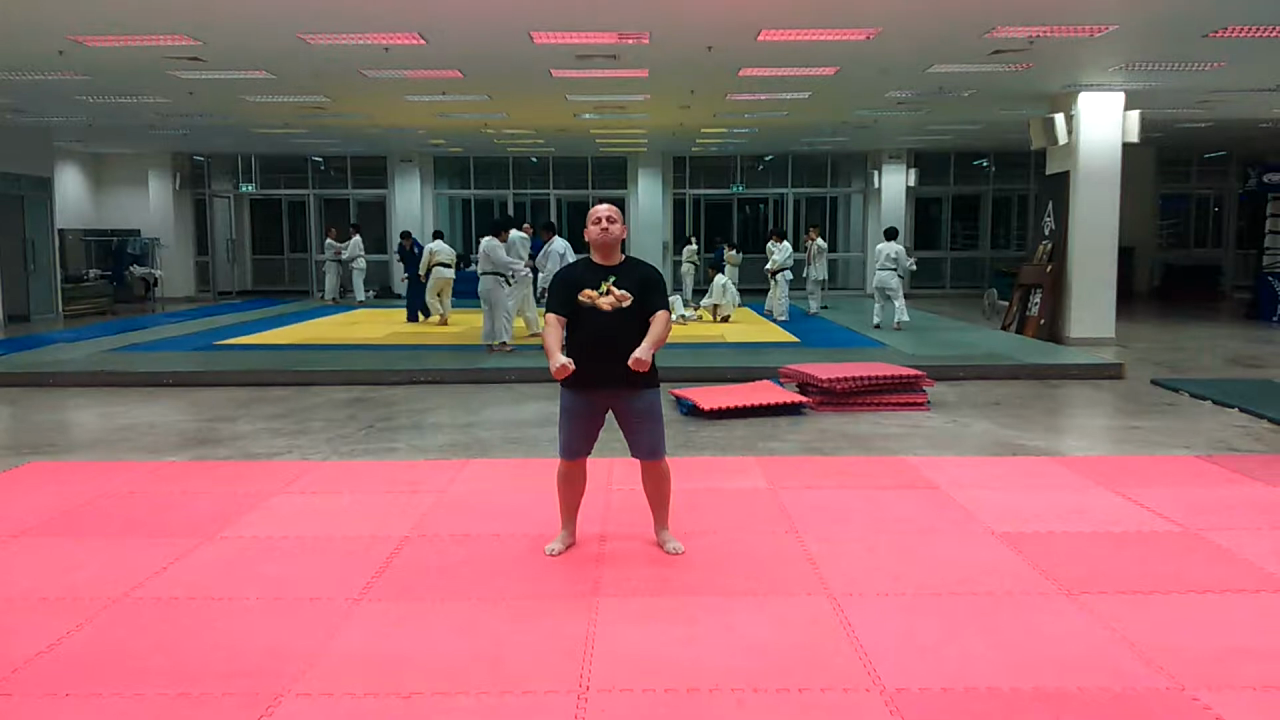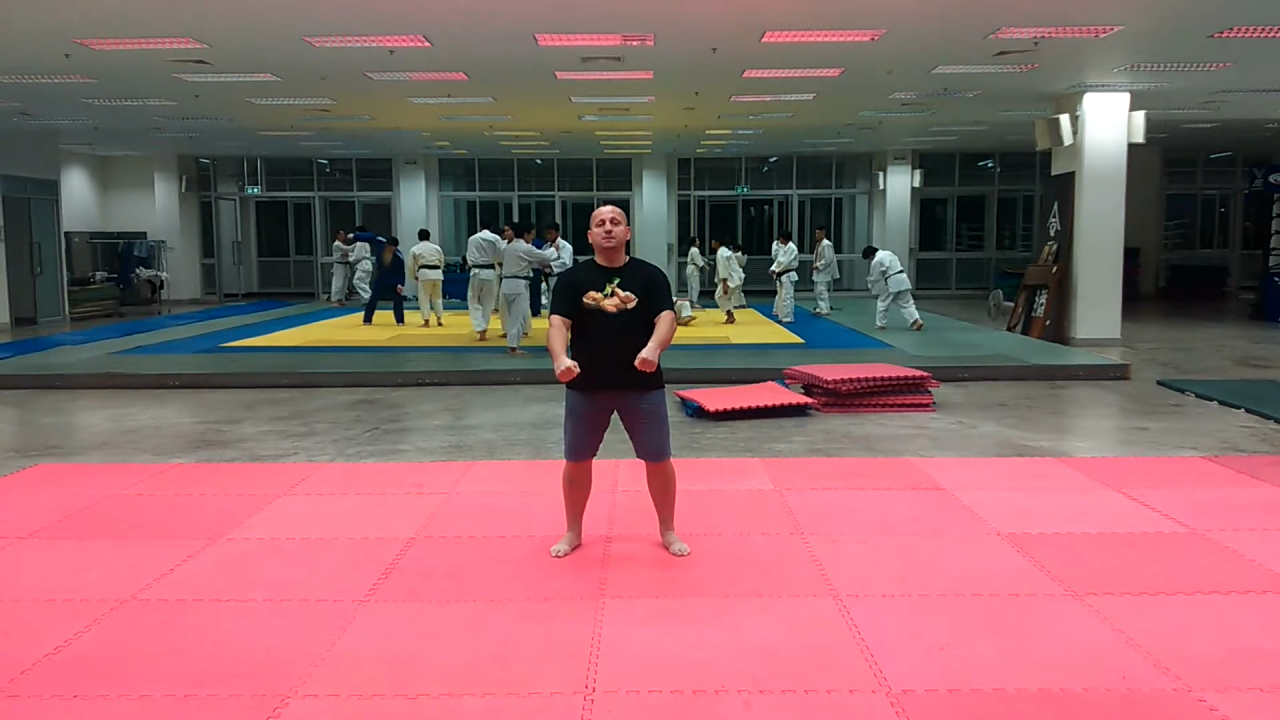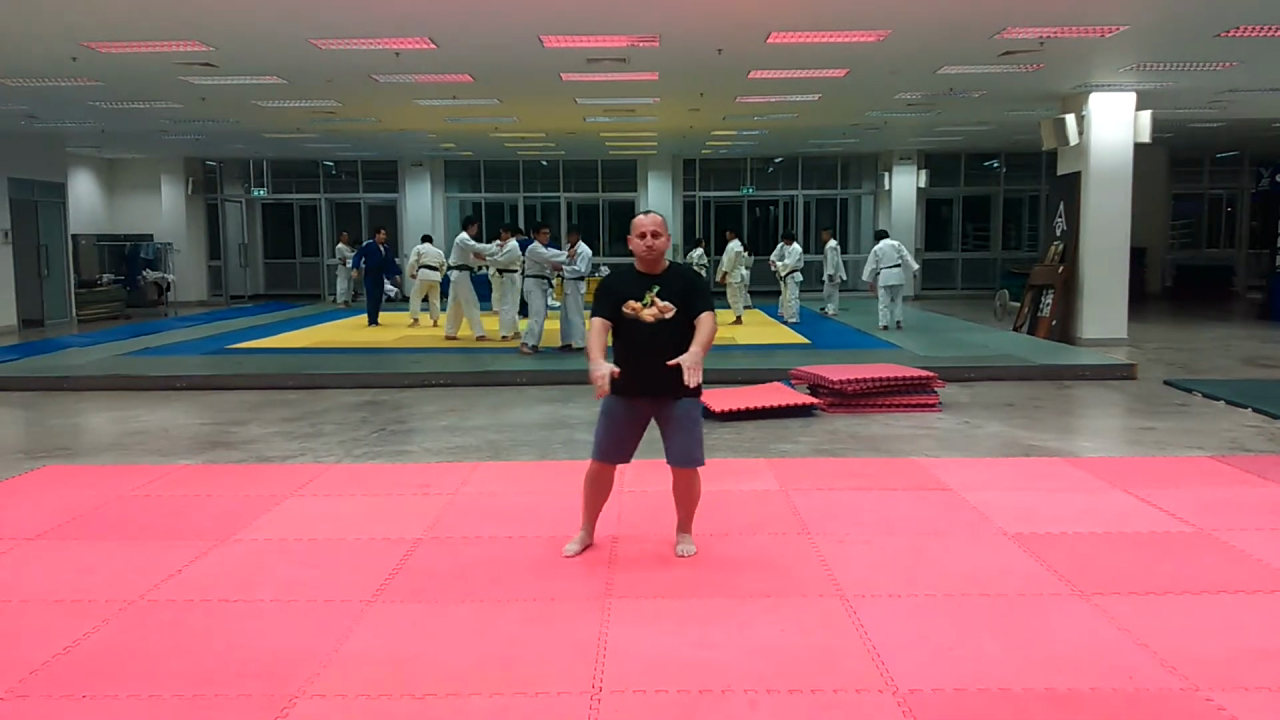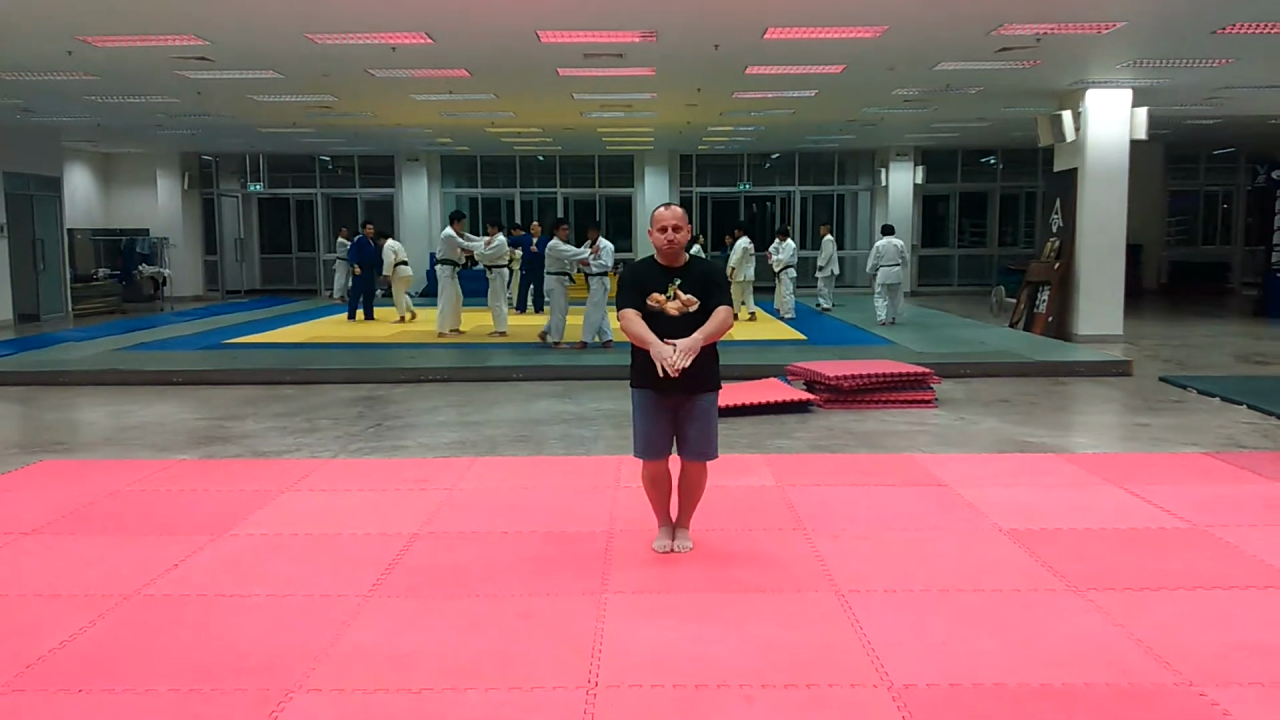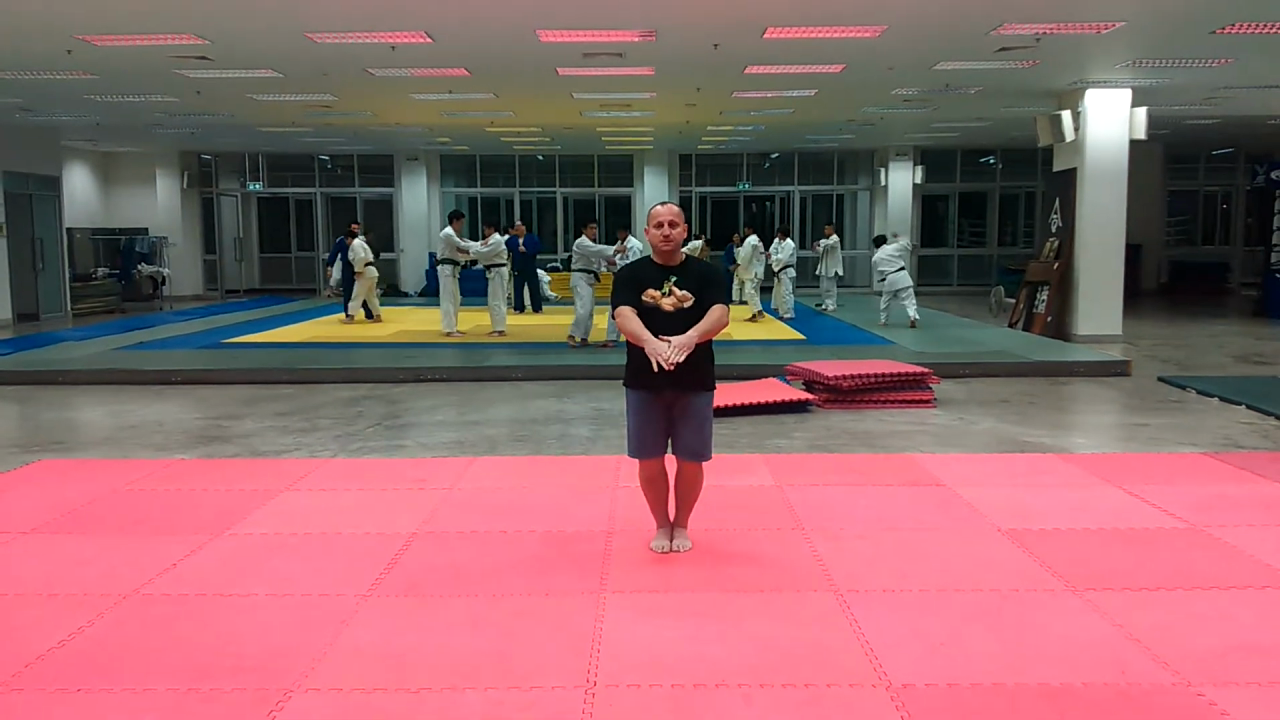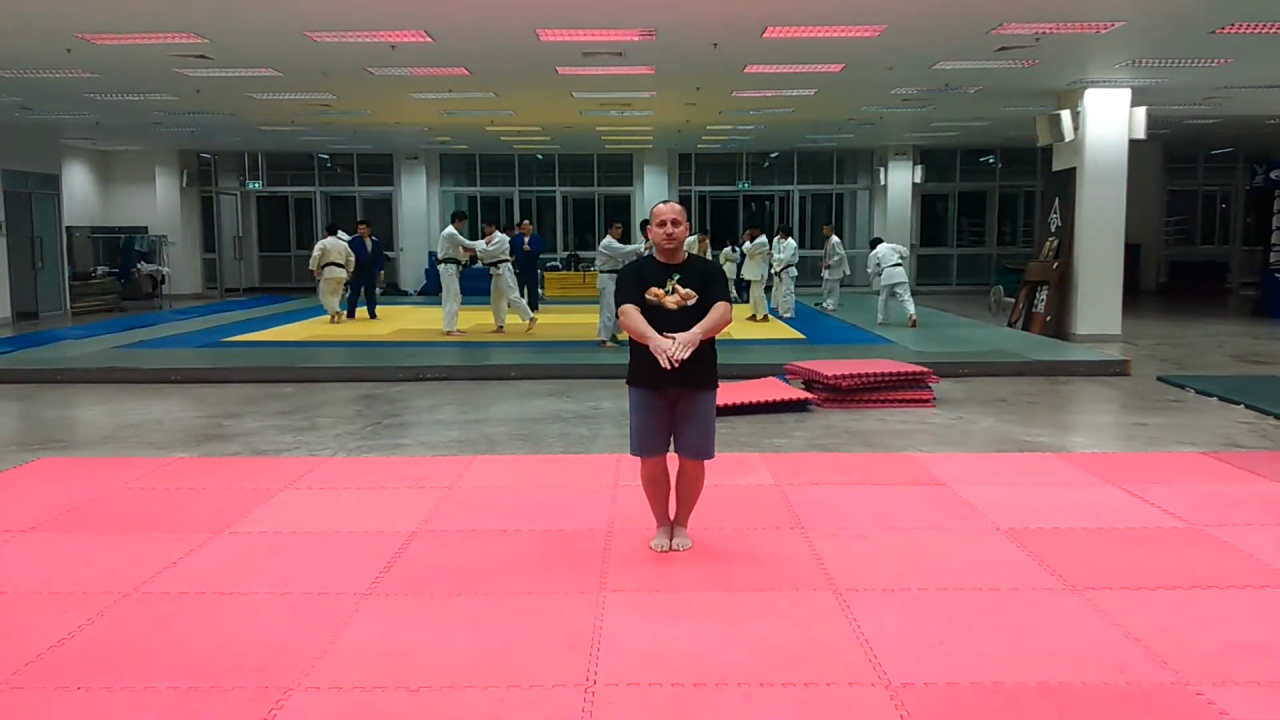
dt=0.7s
person 1, frame 1
left shoulder: (645, 274)
right shoulder: (568, 276)
left elbow: (661, 317)
right elbow: (554, 321)
left wrist: (647, 348)
right wrist: (555, 356)
left hip: (637, 383)
right hip: (581, 384)
left knee: (653, 458)
right knee: (571, 459)
left ankle: (662, 530)
right ankle: (567, 531)
person 1, frame 2
left shoulder: (650, 275)
right shoulder: (573, 277)
left elbow: (666, 317)
right elbow: (559, 322)
left wrist: (653, 348)
right wrist: (560, 358)
left hip: (642, 385)
right hip: (586, 386)
left knee: (658, 459)
right knee: (577, 460)
left ankle: (667, 531)
right ankle: (573, 532)
person 1, frame 3
left shoulder: (690, 280)
right shoulder: (614, 283)
left elbow: (707, 320)
right elbow: (599, 326)
left wrist: (696, 352)
right wrist: (598, 363)
left hip: (679, 389)
right hip: (626, 388)
left knee: (685, 466)
right knee: (603, 462)
left ankle: (684, 531)
right ankle: (586, 531)
person 1, frame 4
left shoulder: (709, 273)
right shoulder: (635, 274)
left elbow: (725, 315)
right elbow: (628, 318)
left wrist: (695, 341)
right wrist: (655, 346)
left hip: (700, 382)
right hip: (650, 383)
left knee: (695, 460)
right knee: (653, 460)
left ankle: (683, 525)
right ankle: (663, 524)
person 1, frame 5
left shoulder: (705, 273)
right shoulder: (631, 274)
left elbow: (721, 314)
right elbow: (624, 316)
left wrist: (690, 338)
right wrist: (650, 343)
left hip: (695, 382)
right hip: (644, 381)
left knee: (691, 459)
right knee: (649, 459)
left ankle: (681, 524)
right ankle: (662, 525)
person 1, frame 6
left shoulder: (708, 271)
right shoulder: (633, 272)
left elbow: (723, 312)
right elbow: (627, 314)
left wrist: (694, 334)
right wrist: (655, 340)
left hip: (697, 380)
right hip: (647, 380)
left knee: (693, 458)
right knee: (651, 458)
left ankle: (681, 524)
right ankle: (662, 524)
